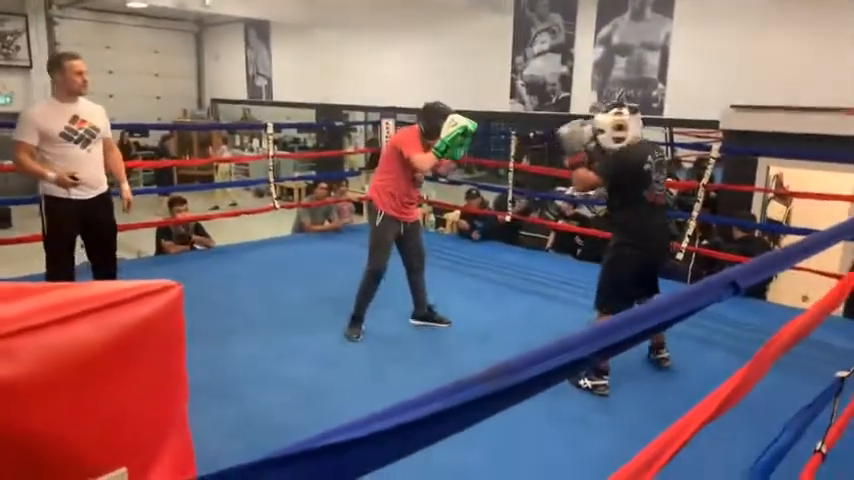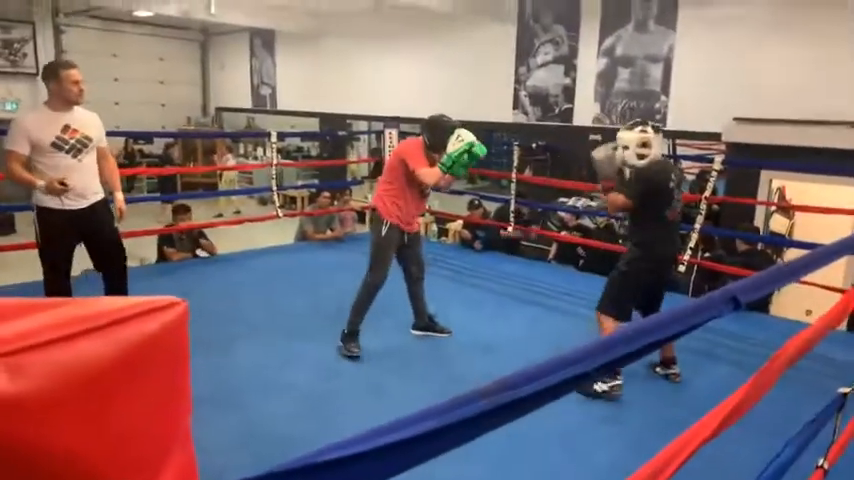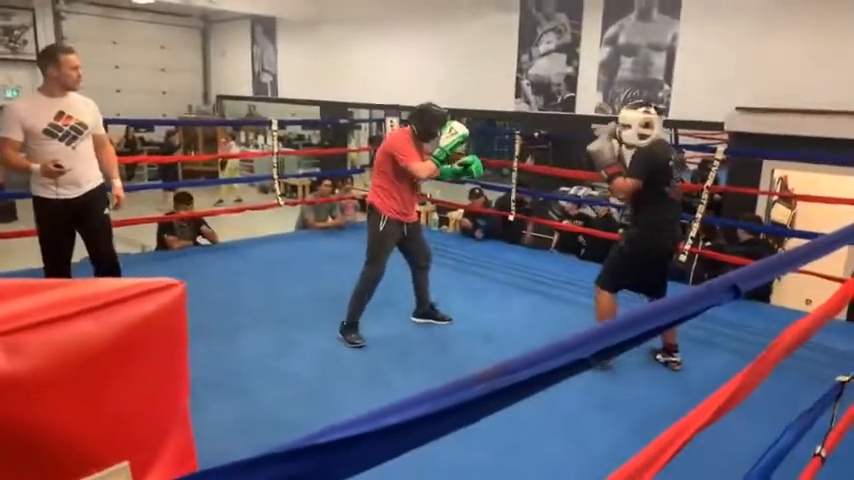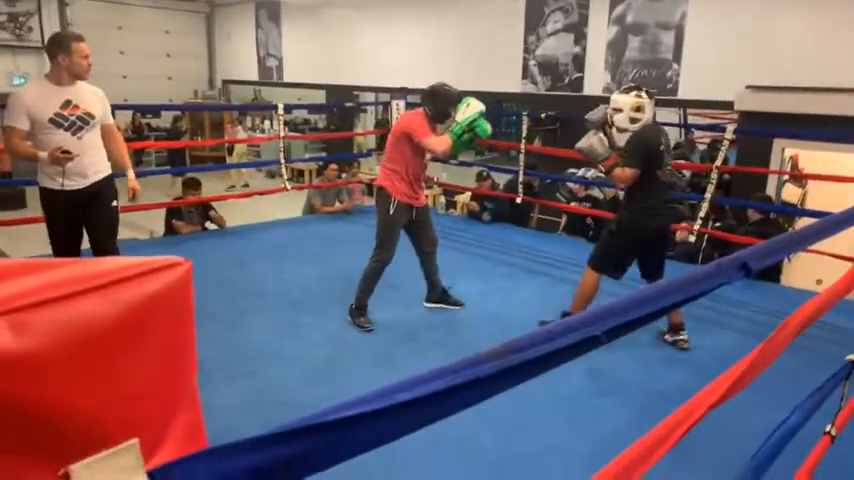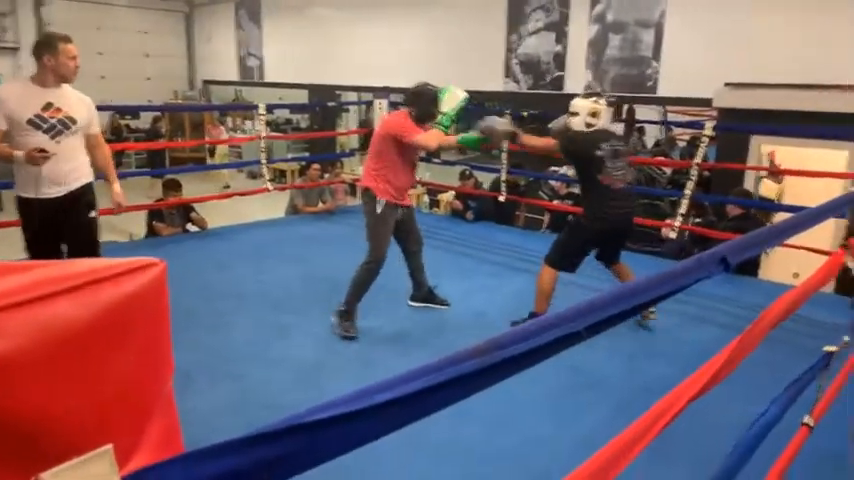
dt=0.2s
person 1, frame 1
left shoulder: (623, 156)
right shoulder: (652, 151)
left elbow: (583, 183)
left wrist: (574, 153)
right wrist: (593, 150)
left hip: (628, 243)
right hip: (656, 241)
left knee: (608, 309)
right knee: (646, 295)
left ankle: (598, 375)
right ankle: (659, 349)
person 1, frame 2
left shoulder: (646, 175)
right shoulder: (669, 170)
left elbow: (613, 204)
left wrist: (607, 176)
right wrist: (620, 173)
left hip: (644, 255)
right hip: (665, 254)
left knee: (608, 312)
right knee: (650, 309)
left ankle: (610, 378)
right ankle: (669, 365)
person 1, frame 3
left shoulder: (647, 154)
right shoulder: (662, 150)
left elbow: (623, 190)
left wrist: (607, 166)
right wrist: (617, 154)
left hip: (646, 235)
right hip: (666, 234)
left knee: (605, 286)
right knee: (657, 294)
right ankle: (671, 352)
person 1, frame 4
left shoulder: (640, 140)
right shoulder: (656, 133)
left elbow: (623, 180)
left wrist: (603, 158)
right wrist: (608, 136)
left hip: (637, 218)
right hip: (661, 218)
left knee: (595, 269)
right knee: (655, 277)
left ankle: (568, 320)
right ankle: (677, 331)
person 1, frame 5
left shoulder: (581, 141)
right shoulder: (617, 141)
left elbow: (539, 143)
left wrist: (511, 133)
left hip: (596, 217)
right hip: (623, 216)
left knee: (552, 264)
right knee: (612, 261)
left ankle: (536, 319)
right ankle: (644, 306)
person 2, frame 1
left shoulder: (427, 142)
right shoulder: (406, 136)
left elbow: (443, 169)
right elbow: (422, 165)
left wrist: (460, 143)
right wrist: (445, 142)
left hip: (408, 212)
right hip: (384, 209)
left knee: (416, 263)
right knee: (377, 266)
left ankle: (422, 312)
right ankle: (356, 318)
person 2, frame 2
left shoulder: (428, 153)
right shoulder: (411, 148)
left elbow: (443, 181)
right elbow: (429, 180)
left wrist: (467, 161)
right wrist: (452, 155)
left hip: (408, 223)
right hip: (387, 219)
left knee: (416, 273)
right knee: (376, 278)
left ankle: (422, 322)
right ankle: (350, 334)
person 2, frame 3
left shoulder: (417, 143)
right shoulder: (399, 140)
left elbow: (431, 172)
right elbow: (422, 173)
left wrist: (458, 169)
right wrist: (444, 148)
left hip: (407, 214)
right hip: (385, 213)
left knee: (422, 261)
right knee: (374, 271)
left ankle: (423, 309)
right ankle: (349, 325)
person 2, frame 4
left shoulder: (429, 122)
right shoulder: (413, 120)
left elbow: (447, 150)
right elbow: (438, 147)
left wrist: (471, 132)
right wrist: (461, 123)
left hip: (414, 196)
right hip: (391, 195)
left knee: (427, 245)
right knee: (383, 254)
left ankle: (436, 294)
right ankle: (358, 307)
person 2, frame 5
left shoulder: (415, 123)
right shoulder: (397, 123)
left elbow: (442, 141)
right elbow: (430, 144)
left wrist: (474, 137)
right wrist: (447, 114)
left hip: (400, 197)
right hip: (380, 197)
left knee: (414, 246)
right knee: (377, 256)
left ankle: (421, 293)
right ankle: (346, 312)
person 3, frame 1
left shoulder: (97, 110)
right shoulder: (35, 114)
left elbow: (110, 150)
right elbow: (21, 157)
left wrist: (124, 184)
right wrist: (51, 177)
left hip: (99, 196)
right hip: (60, 201)
left knee: (106, 256)
right knee: (60, 264)
person 3, frame 2
left shoulder: (92, 119)
right shoulder: (26, 122)
left elbow: (105, 159)
left wrist: (117, 193)
right wrist: (42, 185)
left hip: (95, 205)
right hip: (54, 211)
left knee: (115, 261)
right knee: (57, 275)
person 3, frame 3
left shoulder: (88, 105)
right shoulder: (19, 109)
left elbow: (103, 146)
left wrist: (116, 181)
right wrist: (37, 168)
left hip: (92, 193)
right hip: (50, 199)
left knee: (105, 255)
right knee: (56, 265)
person 3, frame 4
left shoulder: (96, 95)
right shoulder: (25, 96)
left elbow: (112, 136)
left wrist: (129, 172)
right wrist: (44, 157)
left hip: (99, 184)
right hip: (56, 191)
left knee: (106, 248)
right knee: (67, 256)
person 3, frame 5
left shoulder: (82, 101)
left elbow: (97, 146)
left wrist: (114, 184)
right wrist: (20, 156)
left hip: (78, 193)
right hip: (33, 198)
left knee: (85, 260)
